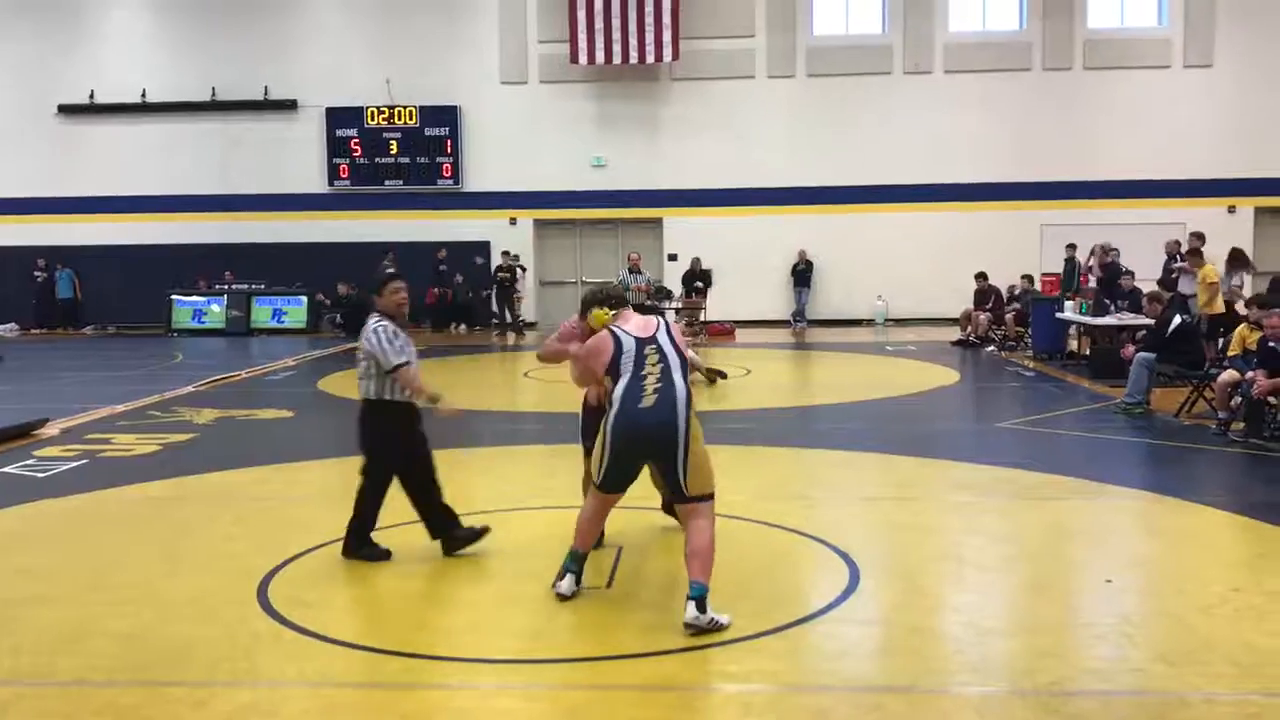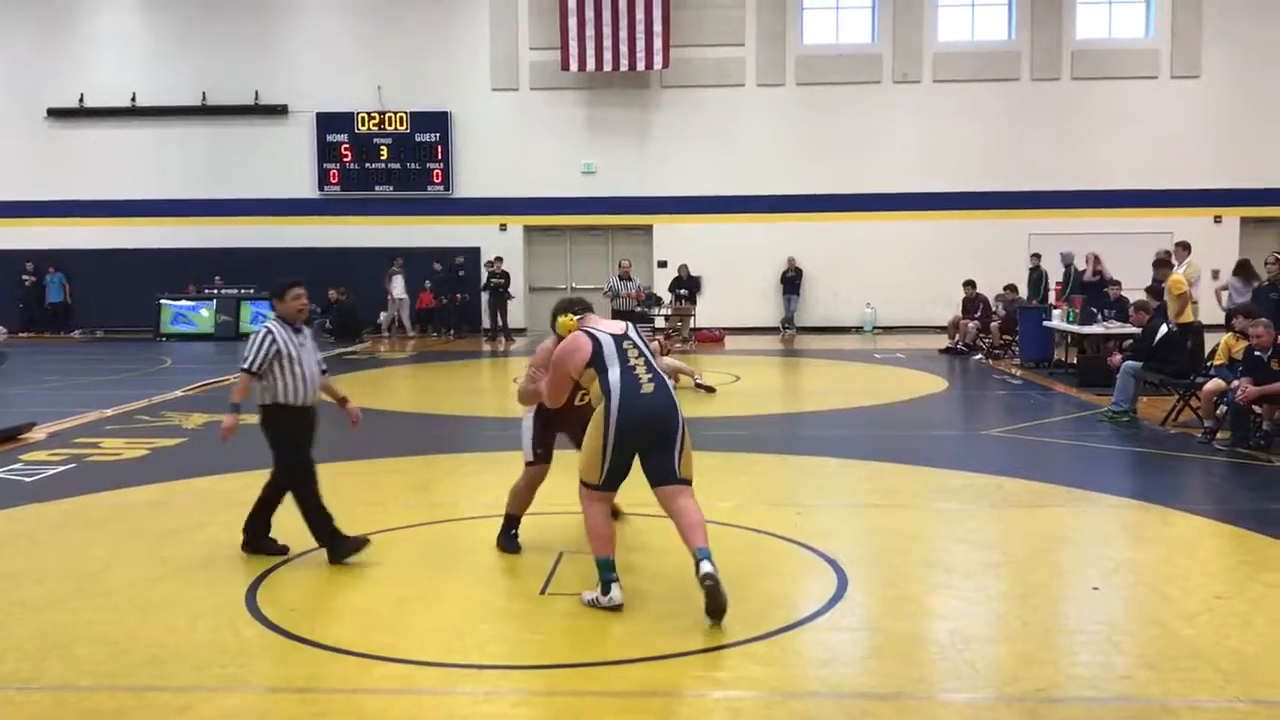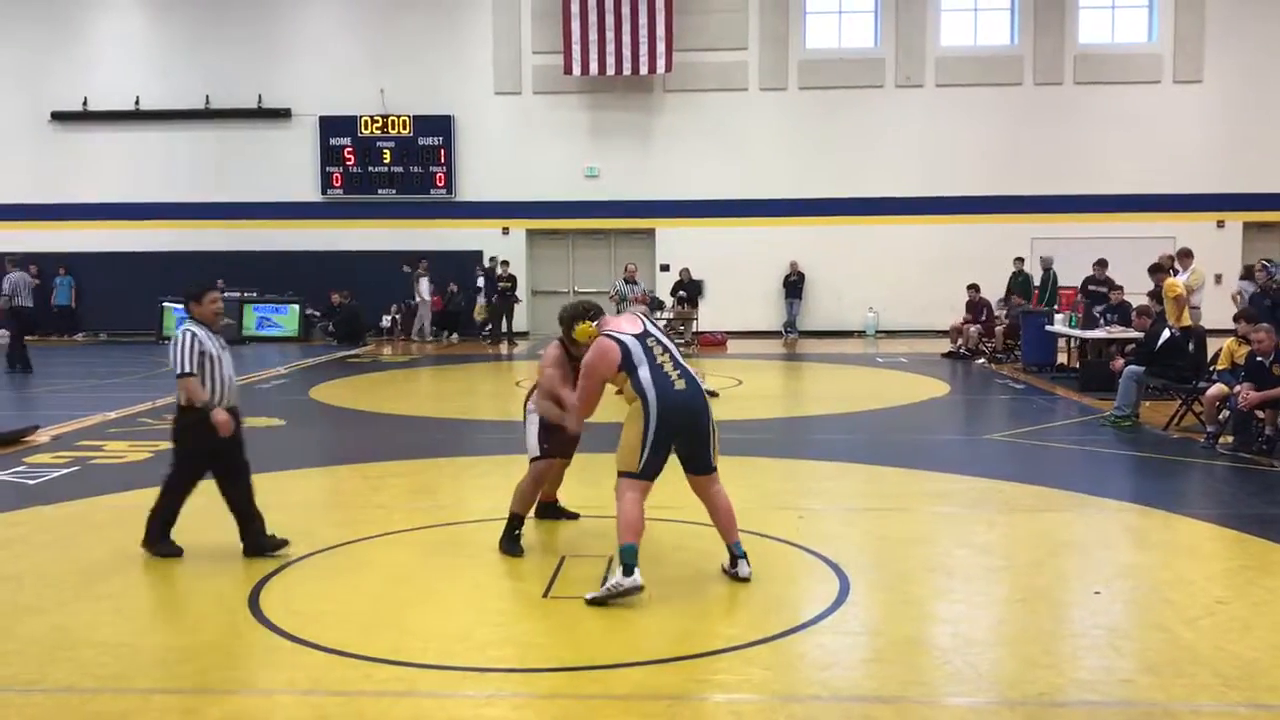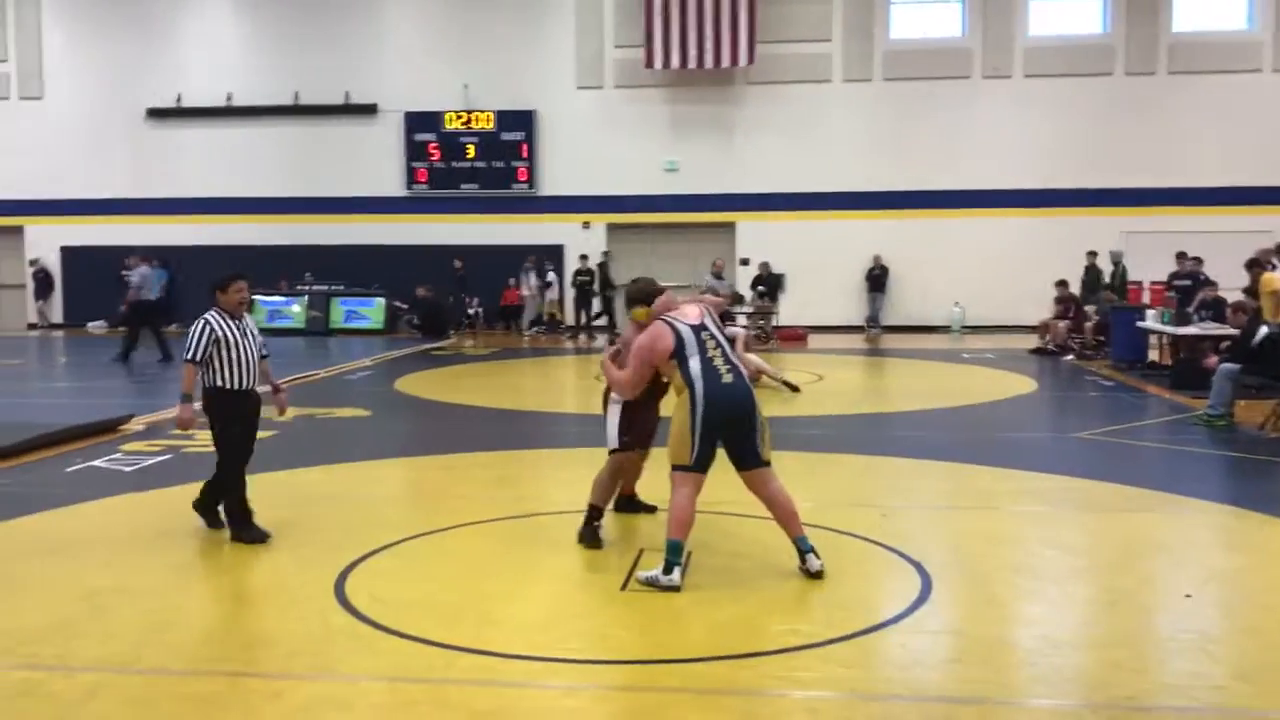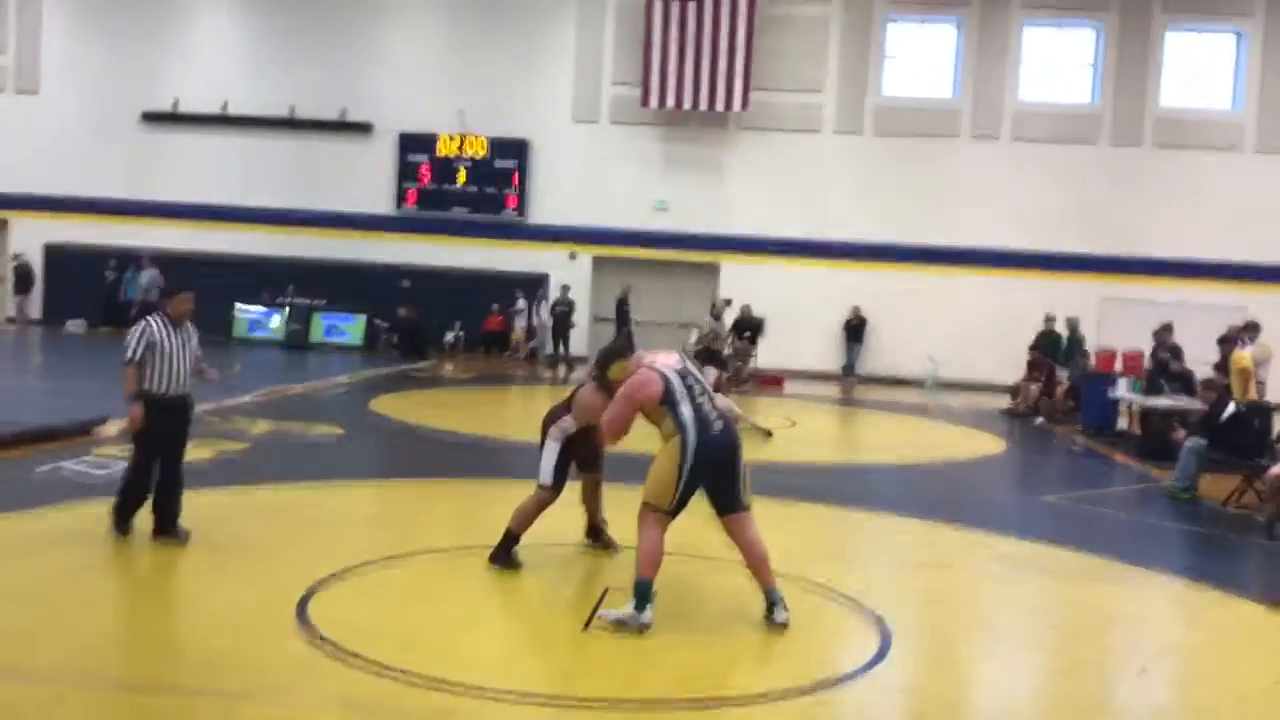
dt=0.5s
person 1, frame 1
left shoulder: (599, 342)
right shoulder: (669, 327)
left elbow: (581, 378)
left wrist: (590, 365)
left hip: (625, 424)
right hip: (675, 423)
left knee: (599, 498)
right knee: (699, 513)
left ankle: (570, 576)
right ankle: (697, 606)
person 1, frame 2
left shoulder: (571, 345)
right shoulder: (629, 328)
left elbow: (554, 401)
left wrist: (543, 382)
left hip: (619, 412)
right hip: (666, 409)
left knee: (594, 497)
right knee: (678, 497)
left ankle: (608, 587)
right ankle: (705, 565)
person 1, frame 3
left shoulder: (597, 353)
right shoulder: (637, 317)
left elbow: (580, 412)
left hip: (655, 408)
right hip: (694, 400)
left knee: (629, 491)
right knee: (709, 485)
left ankle: (628, 572)
right ankle: (738, 561)
person 1, frame 4
left shoulder: (651, 337)
right shoulder: (701, 309)
left elbow: (626, 388)
left wrist: (607, 364)
left hip: (702, 401)
right hip: (742, 394)
left knee: (685, 485)
right knee: (765, 481)
left ankle: (670, 569)
right ankle: (808, 555)
person 1, frame 5
left shoulder: (636, 382)
right shoulder: (673, 357)
left elbow: (609, 433)
left wrist: (615, 407)
left hip: (690, 445)
right hip: (726, 439)
left knee: (651, 522)
right knee: (742, 527)
left ankle: (640, 608)
right ankle: (775, 606)
person 2, frame 1
left shoulder: (394, 328)
right shoulder: (379, 331)
right elbow: (401, 373)
right wrist: (433, 397)
left hip: (401, 411)
right hip: (381, 414)
left knee: (422, 475)
right knee: (377, 479)
left ankle: (450, 533)
right ankle: (357, 542)
person 2, frame 2
left shoulder: (304, 334)
right shoulder: (269, 333)
left elbow: (318, 374)
right elbow: (247, 374)
left wrist: (344, 402)
right wrist: (233, 412)
left hip: (303, 414)
right hip: (282, 416)
left knee: (285, 478)
right knee: (303, 479)
left ankle: (255, 535)
right ankle: (334, 542)
person 2, frame 3
left shoulder: (214, 335)
right shoulder: (187, 336)
right elbow: (186, 380)
right wrist: (214, 411)
left hip: (225, 417)
right hip: (195, 421)
left knee: (237, 478)
right knee: (183, 480)
left ankle: (255, 538)
right ankle: (156, 536)
person 2, frame 4
left shoulder: (247, 322)
right shoulder: (208, 324)
left elbow: (260, 358)
right elbow: (192, 364)
left wrist: (277, 389)
right wrist: (186, 402)
left hip: (248, 398)
right hip: (224, 400)
left knee: (240, 459)
right knee: (232, 462)
left ankle: (206, 503)
right ankle: (241, 524)
person 2, frame 5
left shoulder: (189, 330)
right shoulder: (148, 327)
left elbow: (194, 363)
right elbow: (132, 366)
left wrist: (207, 372)
right wrist: (134, 402)
left hip: (179, 405)
right hip: (153, 405)
left knee: (172, 465)
right knee: (144, 463)
left ankle: (166, 523)
right ankle: (123, 513)
person 3, frame 1
right shoulder: (578, 327)
right elbow: (544, 354)
right wrist: (572, 350)
right hip: (598, 400)
right knee: (594, 463)
left ankle: (670, 502)
person 3, frame 2
right shoulder: (550, 350)
right elbow: (524, 397)
right wrist: (544, 387)
left hip: (581, 410)
right hip: (544, 412)
right knee: (536, 473)
right ankle: (508, 530)
person 3, frame 3
right shoulder: (555, 356)
right elbow: (543, 402)
right wrist: (566, 419)
left hip: (571, 412)
right hip: (545, 411)
left knee: (561, 461)
right knee: (540, 468)
left ankle: (547, 505)
right ankle: (511, 532)
person 3, frame 4
right shoulder: (634, 337)
left hip: (647, 400)
right hip: (624, 400)
left knee: (639, 454)
right knee: (619, 459)
left ankle: (626, 498)
right ankle: (590, 523)
person 3, frame 5
right shoulder: (591, 394)
left hip: (585, 431)
right hip: (561, 433)
left knee: (593, 480)
right knee: (546, 493)
left ankle: (596, 530)
right ankle: (504, 547)
